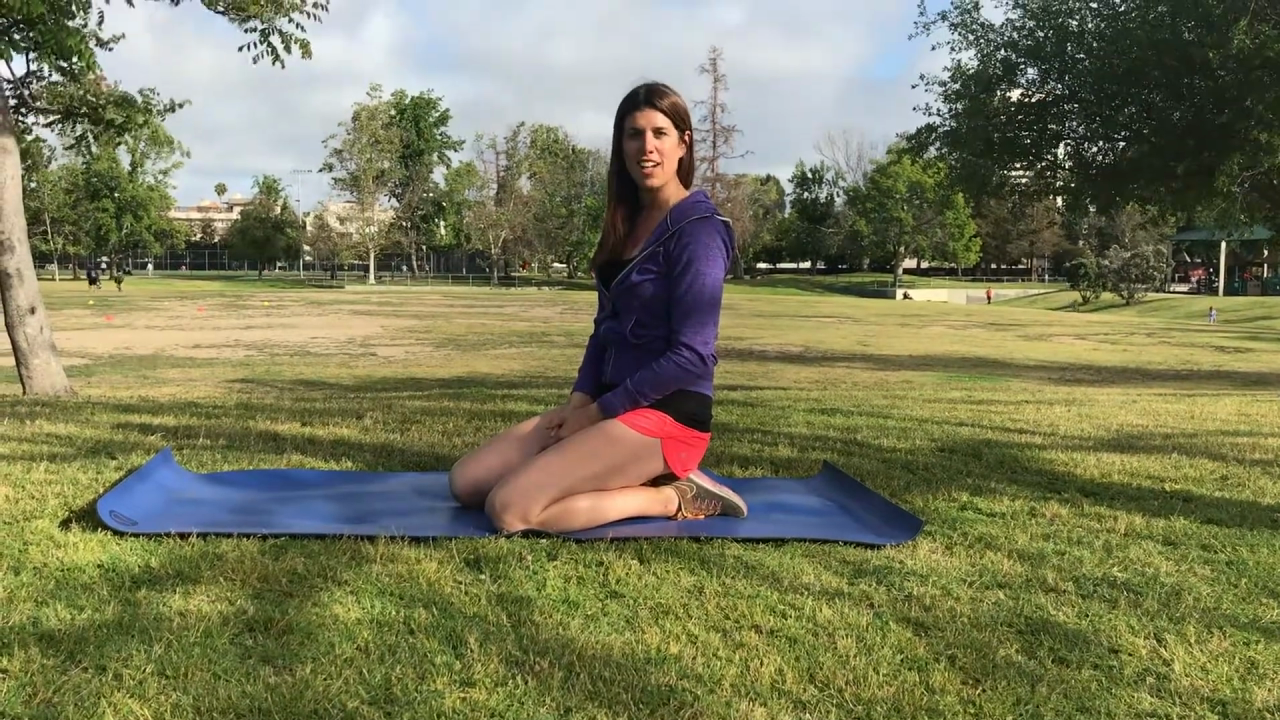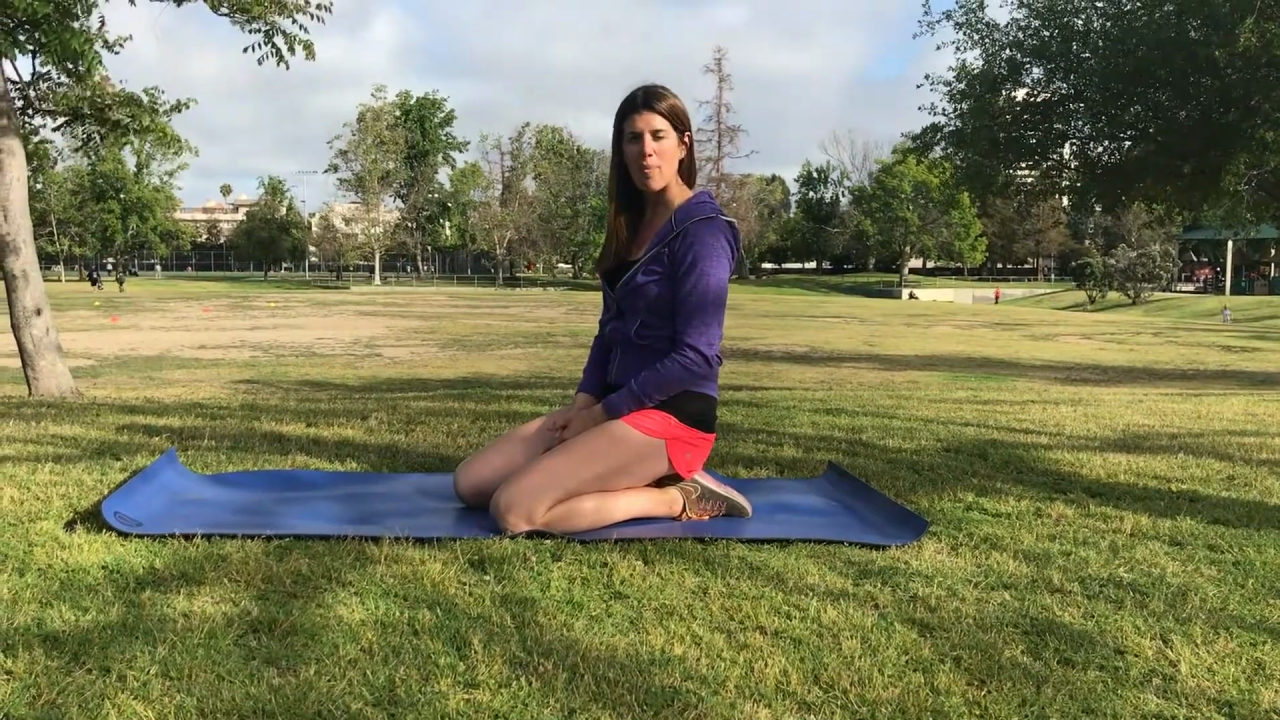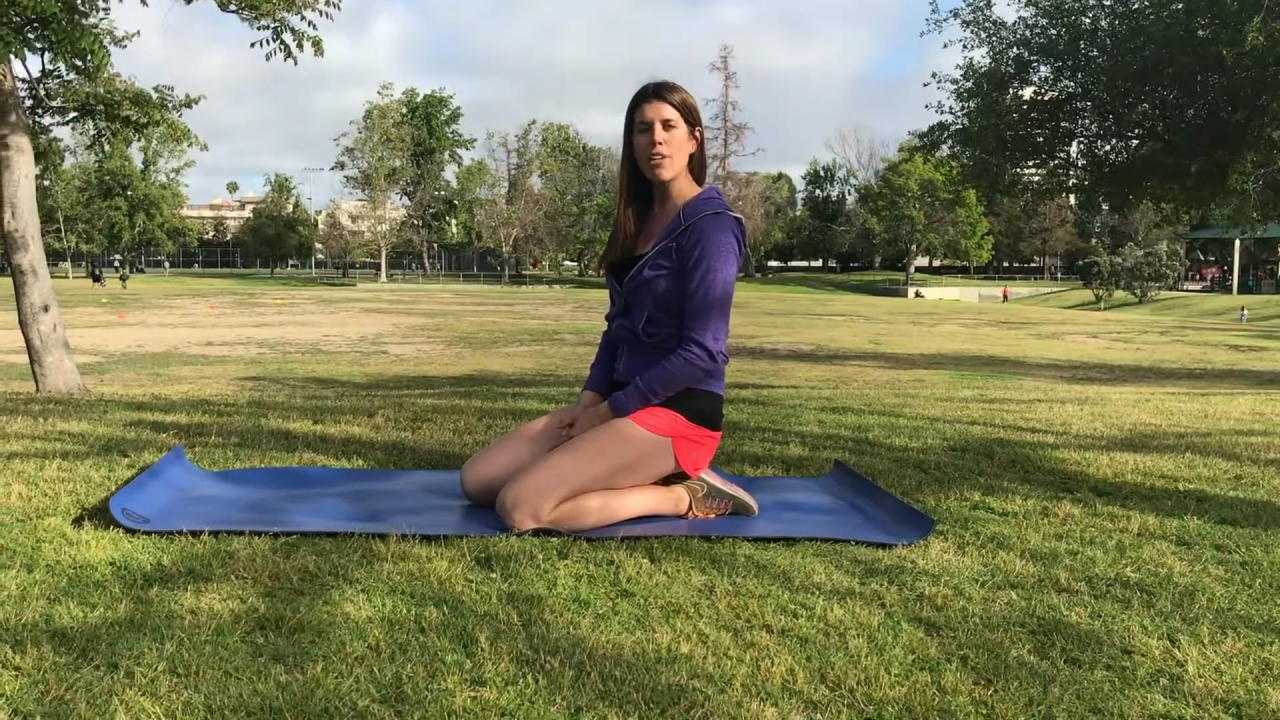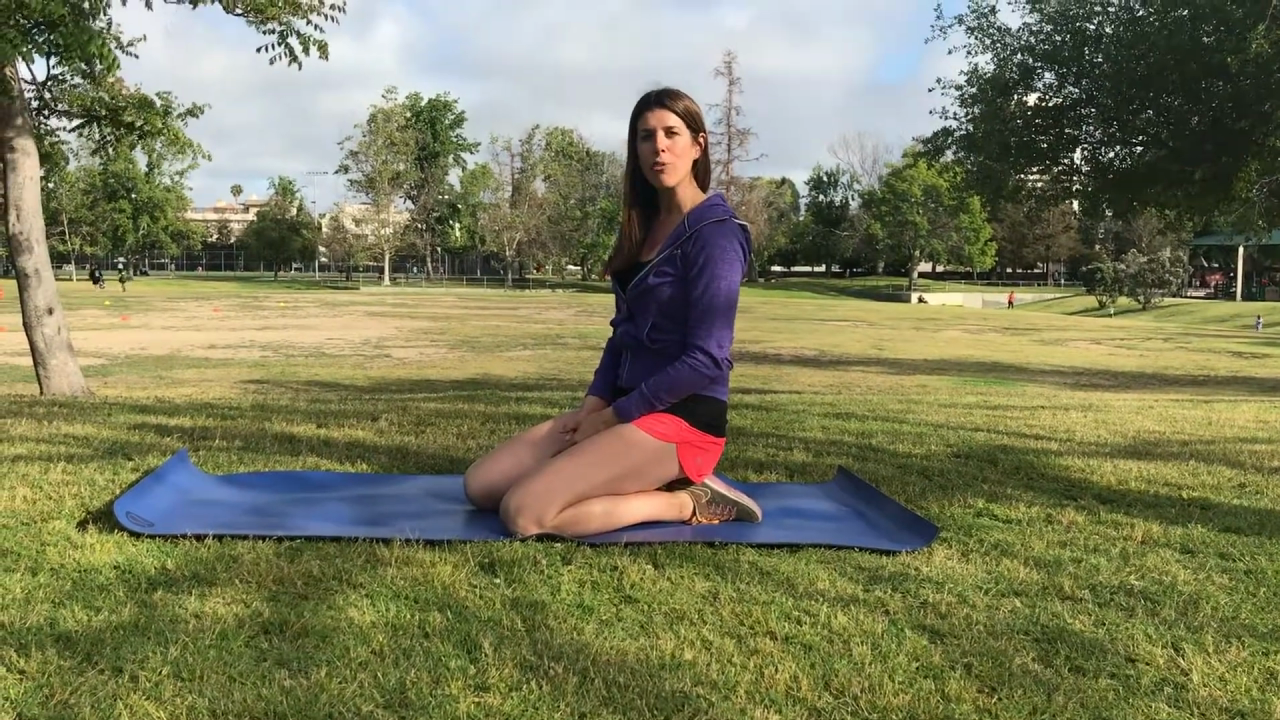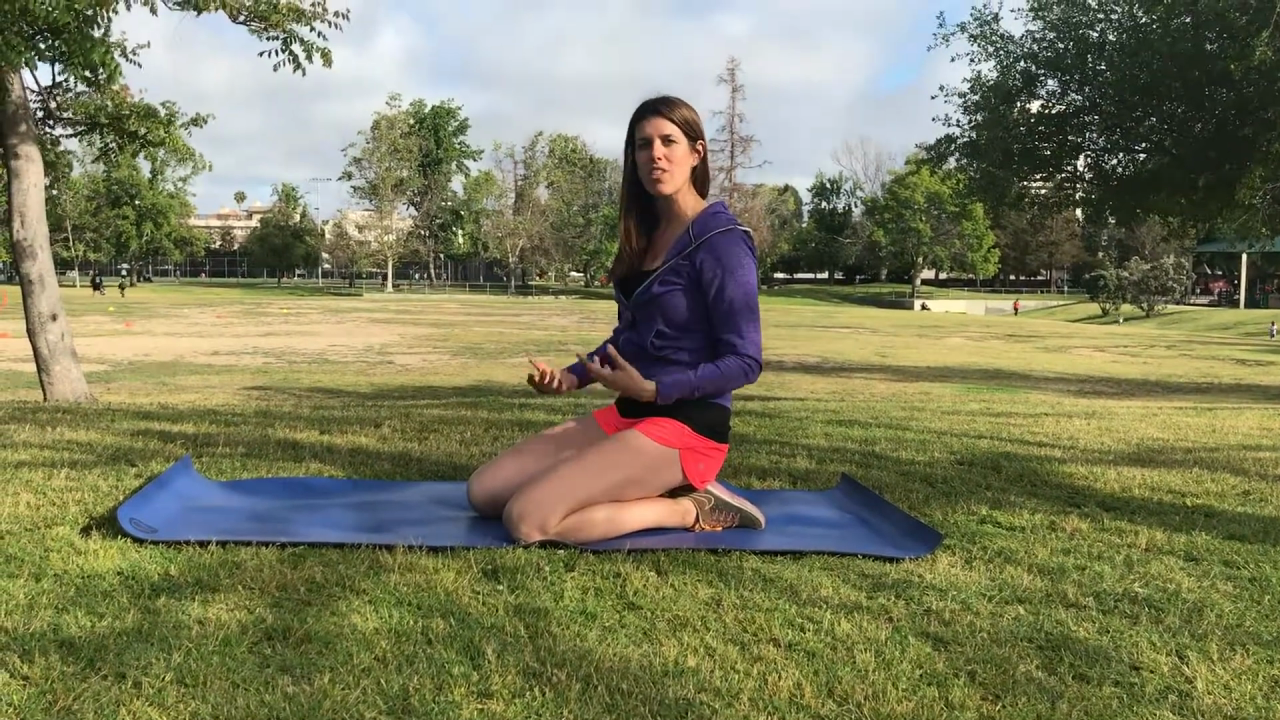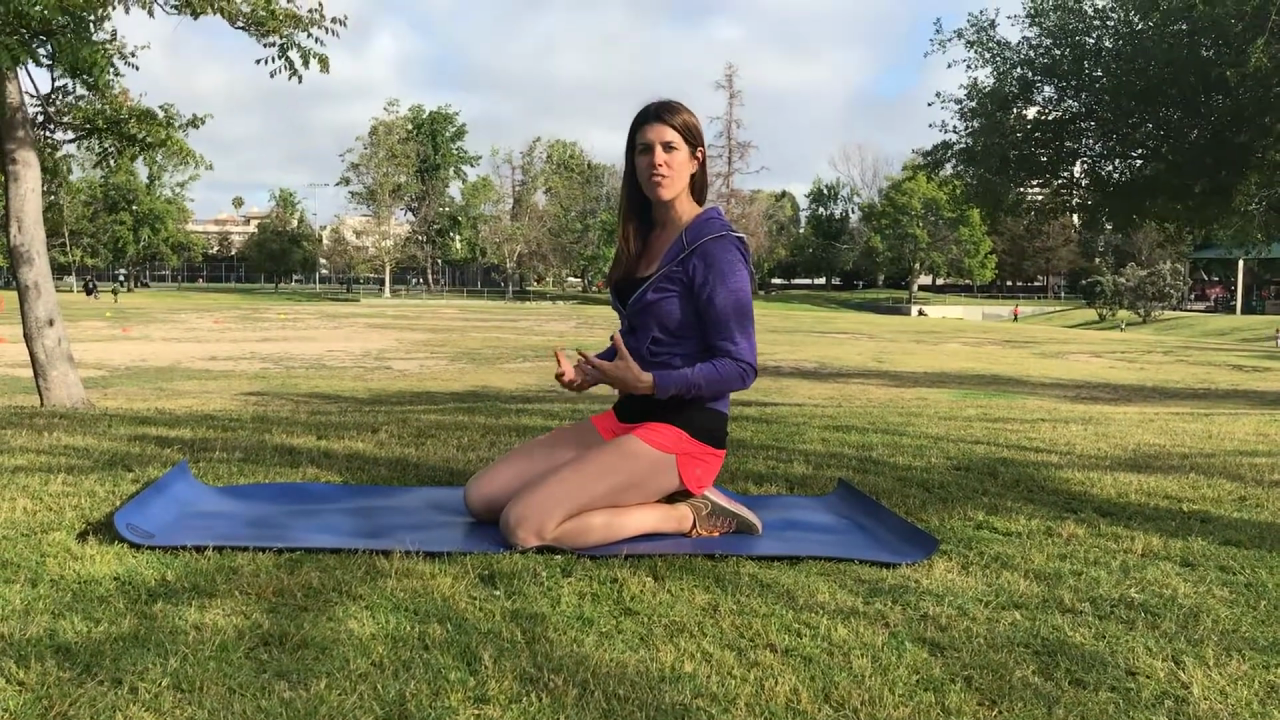
dt=0.5s
person 1, frame 1
left shoulder: (697, 231)
right shoulder: (627, 221)
left elbow: (691, 356)
left wrist: (597, 412)
right wrist: (578, 401)
left hip: (667, 414)
right hip: (612, 402)
left knee: (509, 509)
right knee: (466, 480)
left ankle: (672, 497)
right ankle: (646, 478)
person 1, frame 2
left shoulder: (702, 231)
right shoulder: (631, 223)
left elbow: (696, 356)
left wrist: (601, 413)
right wrist: (583, 401)
left hip: (671, 415)
right hip: (616, 403)
left knee: (513, 509)
right knee: (470, 482)
left ankle: (677, 498)
right ankle: (651, 479)
person 1, frame 3
left shoulder: (710, 226)
right shoulder: (636, 220)
left elbow: (702, 352)
left wrist: (608, 411)
right wrist: (589, 399)
left hip: (678, 412)
right hip: (622, 400)
left knee: (520, 507)
right knee: (477, 479)
left ankle: (683, 496)
right ankle: (656, 478)
person 1, frame 4
left shoulder: (715, 233)
right shoulder: (644, 226)
left elbow: (707, 359)
left wrist: (612, 417)
right wrist: (593, 404)
left hip: (683, 419)
right hip: (628, 406)
left knee: (524, 512)
right knee: (481, 484)
left ankle: (687, 502)
right ankle: (661, 484)
person 1, frame 5
left shoulder: (720, 241)
right shoulder: (644, 235)
left elbow: (744, 362)
left wrist: (652, 390)
right wrist: (569, 375)
left hip: (687, 425)
right hip: (628, 413)
left knee: (526, 519)
right knee: (484, 490)
left ankle: (689, 509)
right ankle: (665, 490)
person 1, frame 6
left shoulder: (714, 248)
right shoulder: (641, 238)
left elbow: (739, 366)
left wrist: (646, 382)
right wrist: (585, 371)
left hip: (684, 431)
right hip: (627, 417)
left knee: (524, 525)
right knee: (481, 496)
left ankle: (687, 514)
right ankle: (661, 496)
